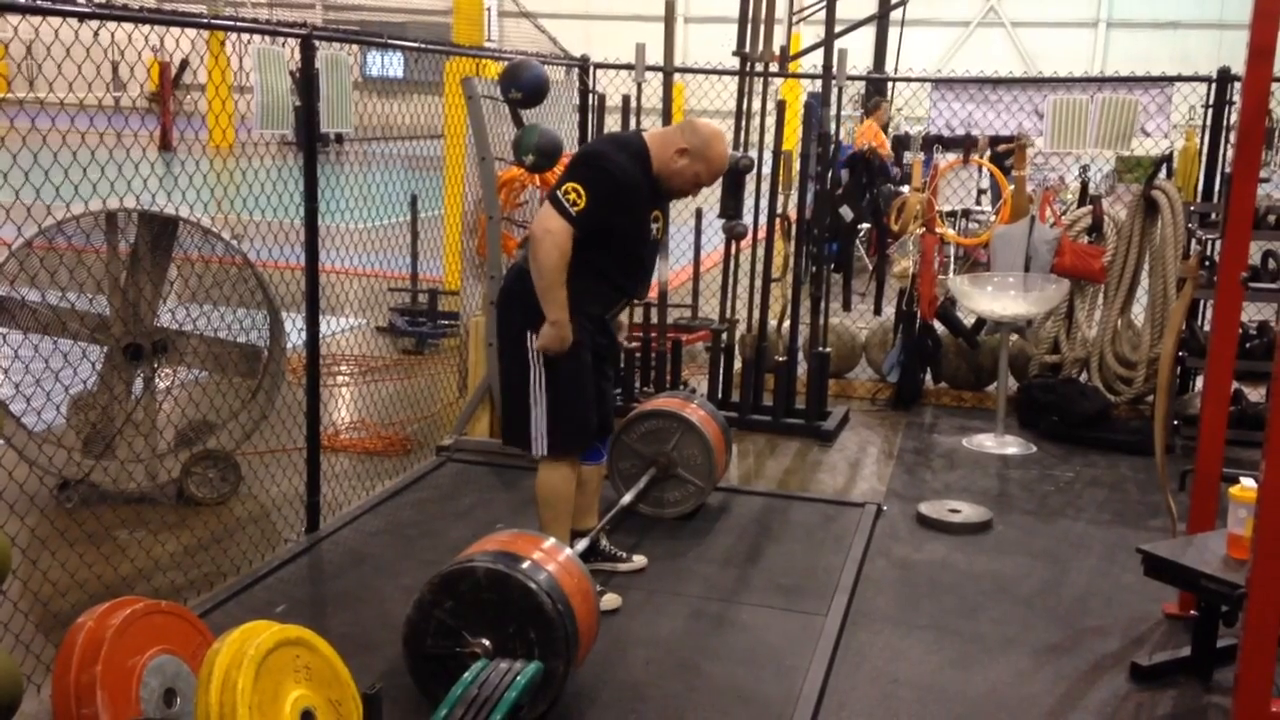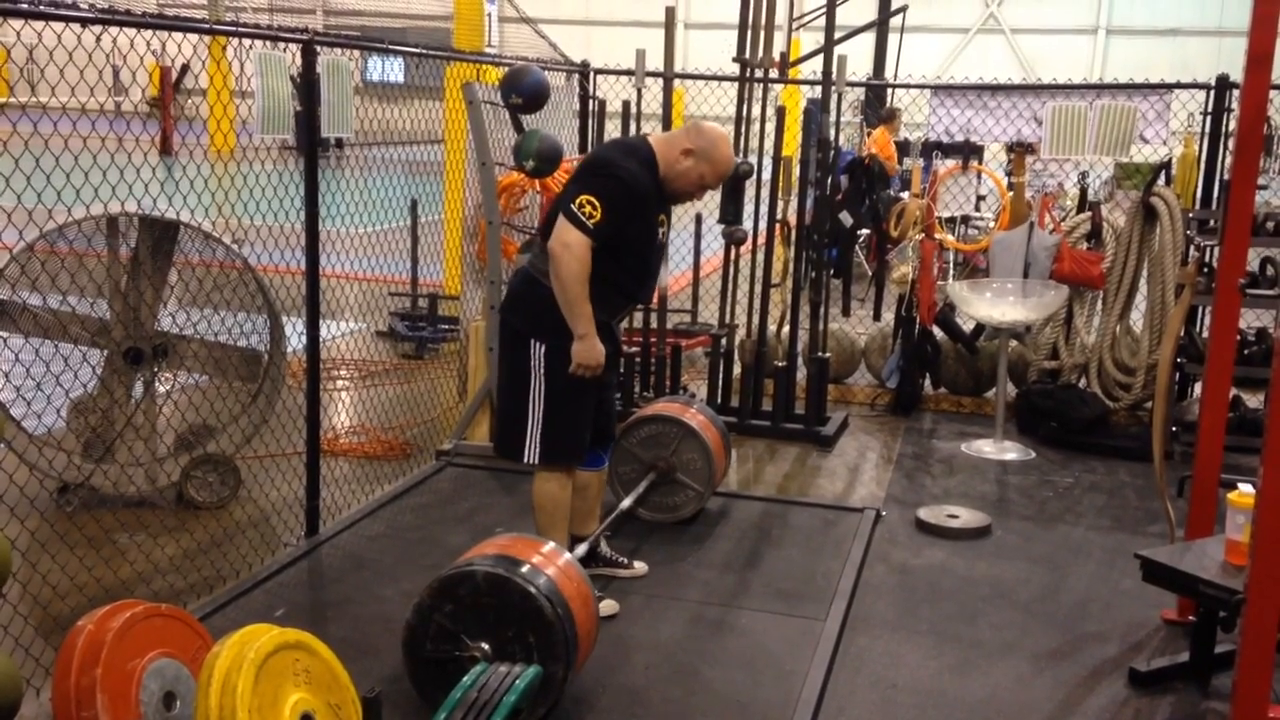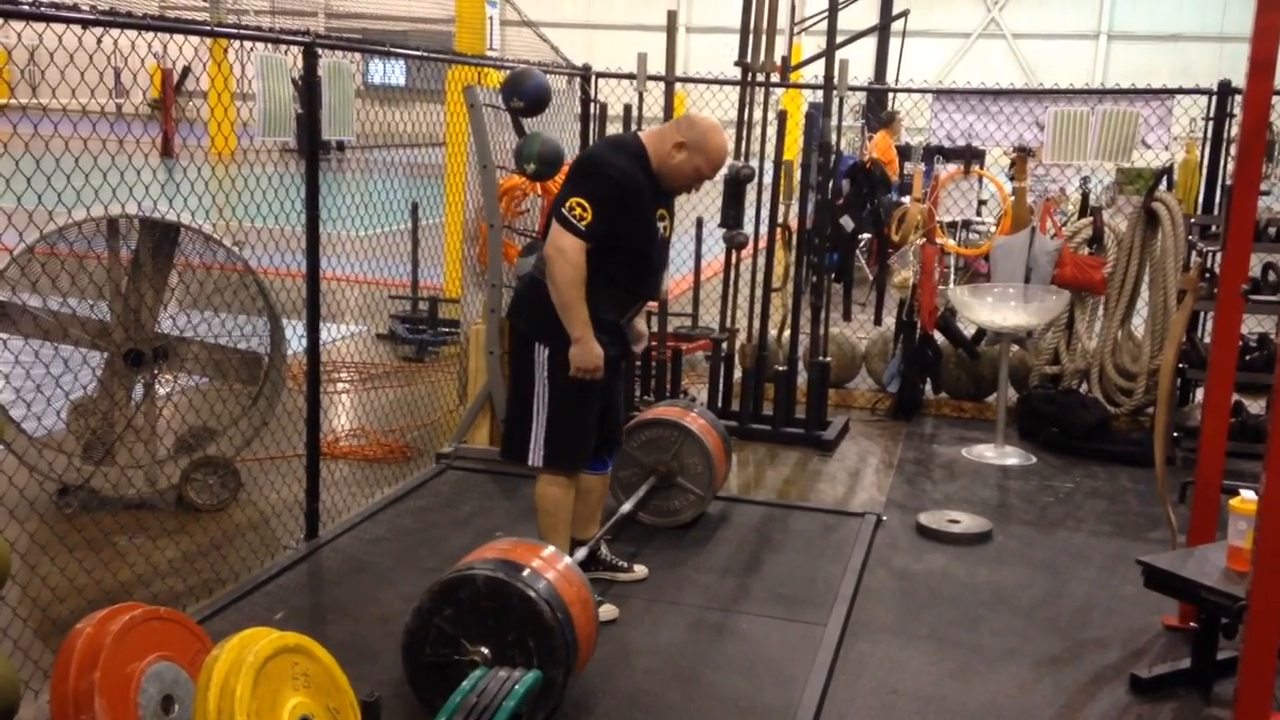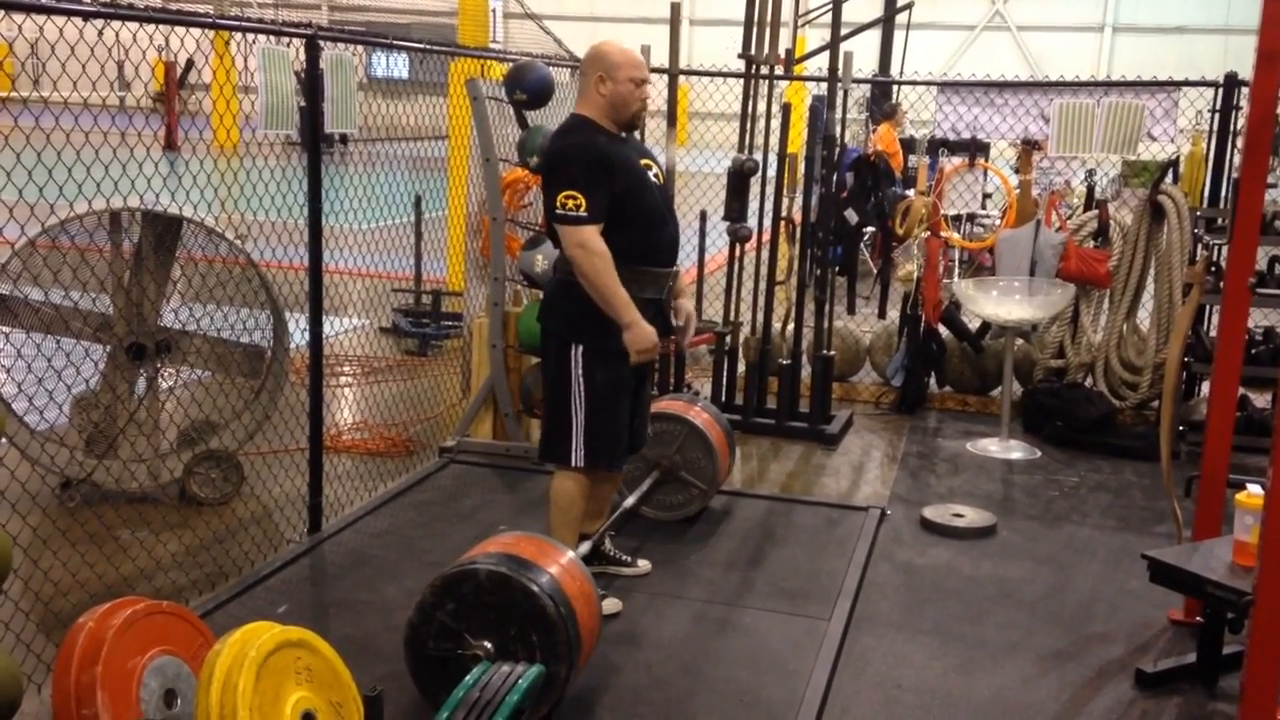
dt=1s
person 1, frame 1
left shoulder: (650, 176)
right shoulder: (611, 165)
right elbow: (548, 231)
left wrist: (613, 310)
right wrist: (554, 320)
left hip: (588, 316)
right hip: (547, 316)
left knee: (592, 434)
right knee: (561, 443)
left ankle: (586, 543)
person 1, frame 2
left shoulder: (651, 179)
right shoulder: (619, 173)
right elbow: (566, 246)
left wrist: (597, 332)
right wrist: (583, 336)
left hip: (590, 325)
right hip: (552, 325)
left knee: (593, 443)
right knee: (558, 451)
left ankle: (586, 549)
person 1, frame 3
left shoulder: (654, 177)
right shoulder: (610, 170)
right elbow: (563, 249)
left wrist: (632, 316)
right wrist: (580, 339)
left hip: (603, 328)
right hip: (560, 331)
left knee: (599, 447)
right knee: (561, 455)
left ankle: (587, 551)
person 1, frame 4
left shoulder: (625, 143)
right shoulder: (577, 149)
left elbow: (650, 232)
right elbow: (582, 245)
left wrist: (677, 293)
right wrist: (631, 321)
left hip: (633, 315)
right hip: (593, 321)
left knee: (616, 445)
right knee: (580, 453)
left ankle: (592, 545)
